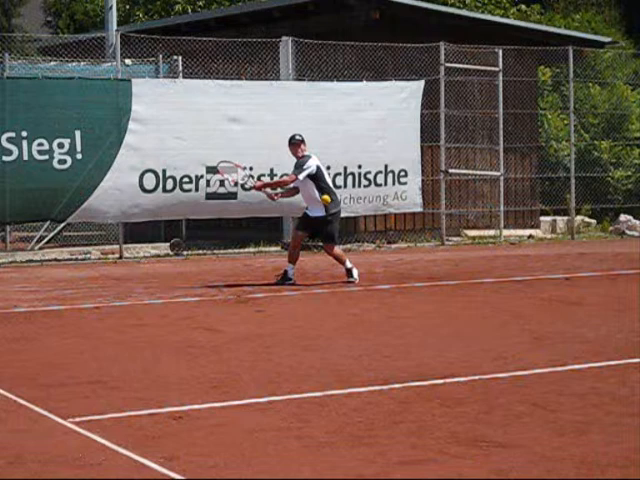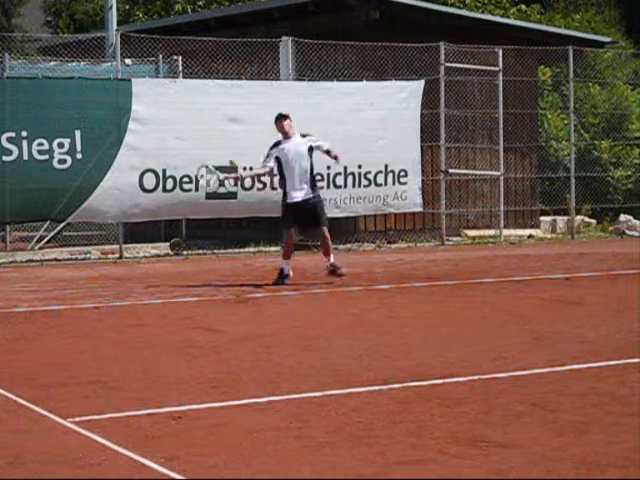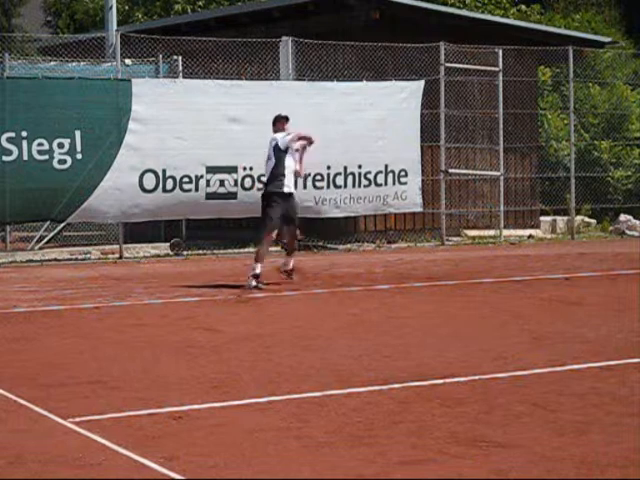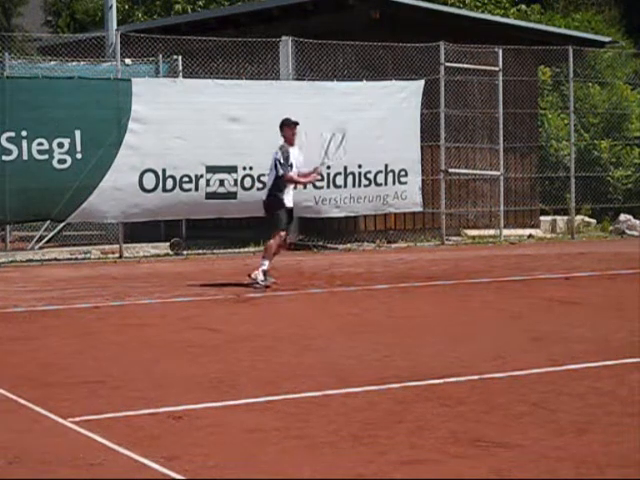
dt=0.3s
person 1, frame 1
left shoulder: (308, 161)
right shoulder: (300, 163)
left elbow: (288, 181)
right elbow: (296, 189)
left wrist: (264, 184)
right wrist: (279, 194)
left hip: (328, 210)
right hip: (312, 211)
left knee: (329, 247)
right knee: (296, 237)
left ankle: (350, 269)
right ankle: (289, 274)
person 1, frame 2
left shoulder: (307, 139)
right shoulder: (276, 148)
left elbow: (325, 148)
right elbow: (265, 170)
left wrist: (333, 155)
right wrist: (245, 174)
left hip: (311, 196)
right hip: (290, 199)
left knee: (323, 230)
right knee: (290, 236)
left ankle: (332, 265)
right ankle: (285, 271)
person 1, frame 3
left shoulder: (290, 149)
right shoulder: (276, 139)
left elbow: (297, 173)
right elbow: (300, 136)
left wrist: (301, 152)
right wrist: (308, 140)
left hip: (287, 195)
right hip: (274, 195)
left knee: (294, 234)
right knee: (269, 234)
left ankle: (288, 266)
right ankle: (254, 275)
person 1, frame 4
left shoulder: (297, 151)
right shoulder: (282, 152)
left elbow: (298, 175)
right elbow: (288, 177)
left wrist: (310, 174)
right wrist: (309, 179)
left hip: (286, 202)
right hip: (275, 200)
left knee: (283, 241)
right knee: (279, 235)
left ankle: (262, 270)
right ankle: (259, 273)
